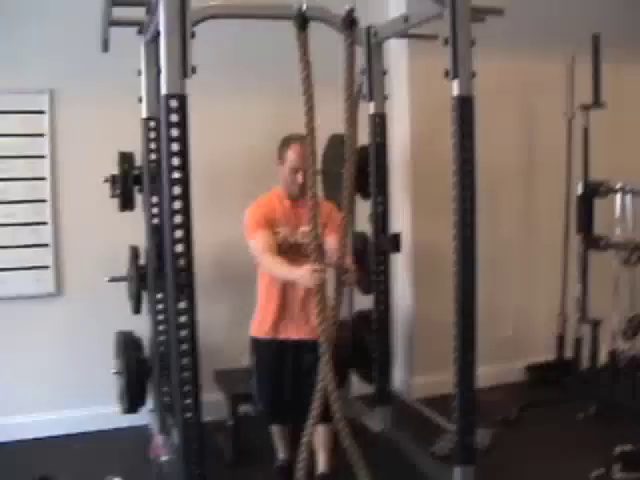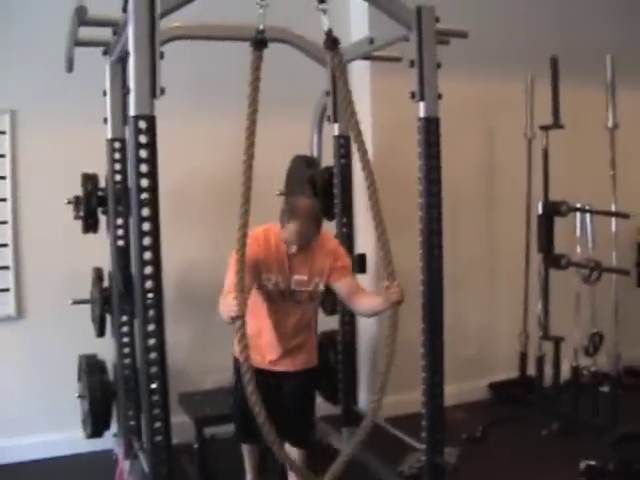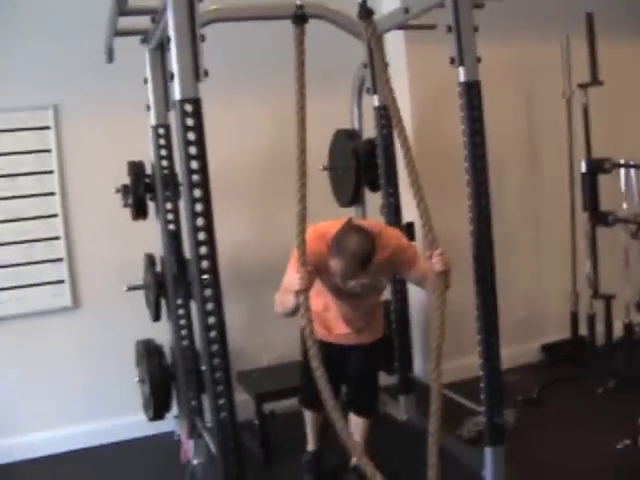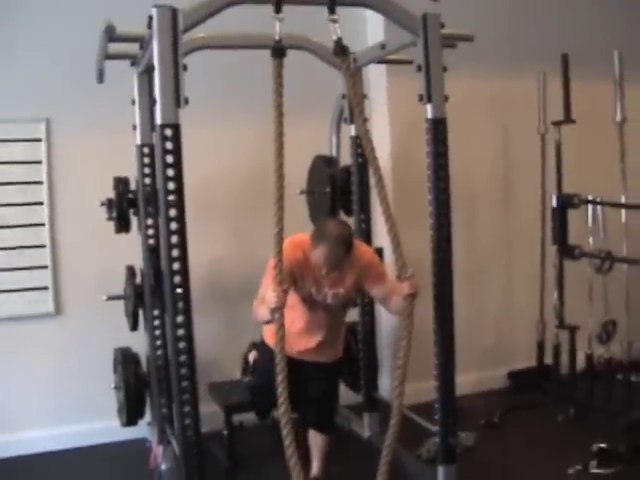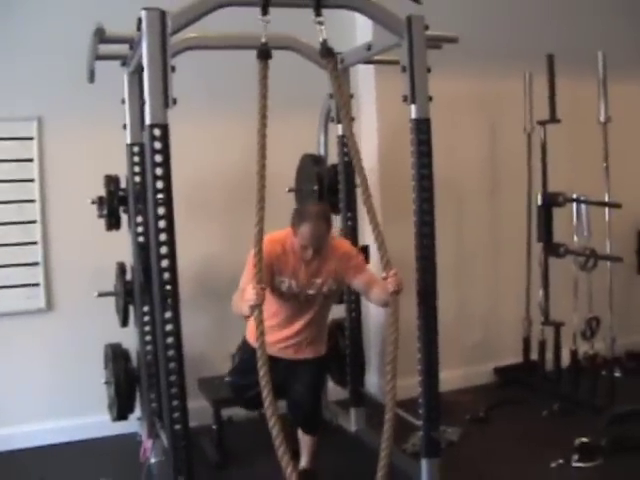
dt=0.5s
person 1, frame 1
left shoulder: (327, 211)
right shoulder: (260, 210)
left elbow: (337, 257)
right elbow: (266, 260)
left wrist: (344, 268)
right wrist: (299, 275)
left hip: (315, 328)
right hip: (271, 328)
left knee: (320, 402)
right knee: (273, 402)
person 1, frame 2
left shoulder: (329, 249)
right shoulder: (255, 243)
left elbow: (354, 297)
right elbow: (228, 296)
left wrist: (383, 301)
right wrist: (230, 308)
left hip: (300, 357)
right hip: (255, 353)
left knee: (297, 427)
right knee: (249, 423)
person 1, frame 3
left shoulder: (393, 244)
right shoulder: (315, 241)
left elbow: (428, 280)
right elbow: (281, 305)
left wrist: (438, 272)
right wrist: (295, 294)
left hip: (365, 332)
right hip: (322, 329)
left knee: (362, 398)
right knee: (314, 394)
right ankle: (312, 452)
person 1, frame 4
left shoulder: (364, 259)
right shoulder: (291, 251)
left elbow: (391, 300)
right elbow: (258, 310)
left wrist: (405, 295)
right wrist: (268, 310)
left hip: (325, 352)
right hip: (281, 344)
left knee: (320, 416)
right knee: (263, 398)
right ankle: (256, 359)
person 1, frame 5
left shoulder: (342, 252)
right shoulder: (271, 247)
left elbow: (372, 288)
right elbow: (239, 301)
left wrist: (387, 291)
right wrist: (247, 304)
left hip: (308, 350)
right hip: (263, 342)
left knee: (307, 414)
right knee: (242, 392)
